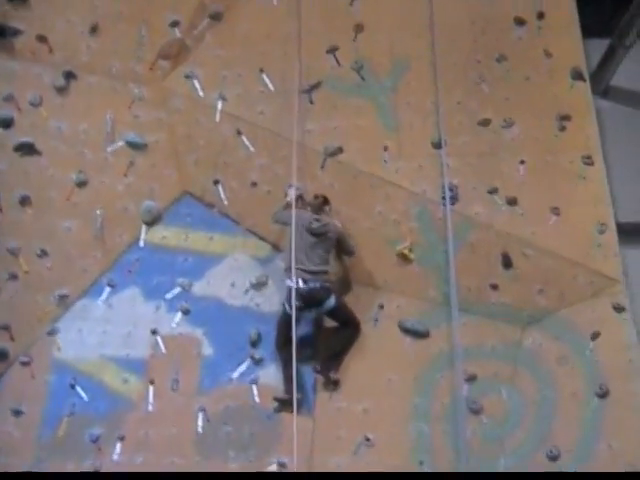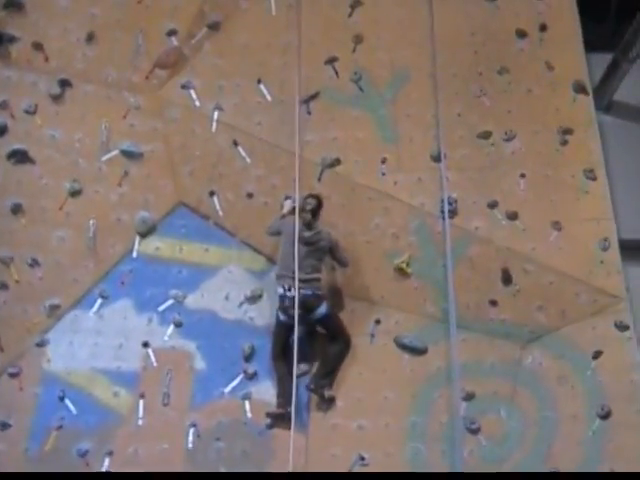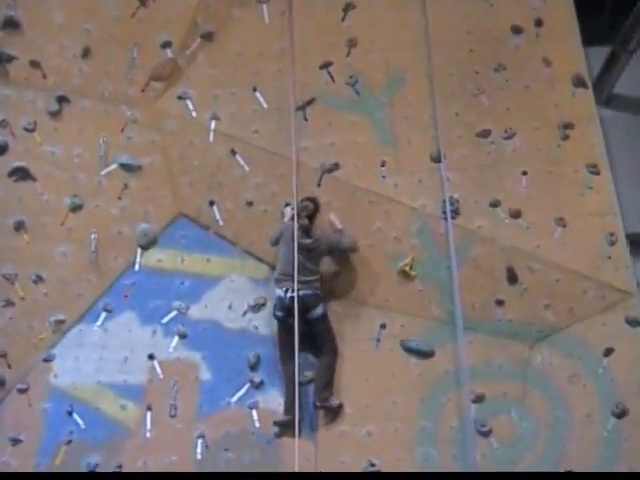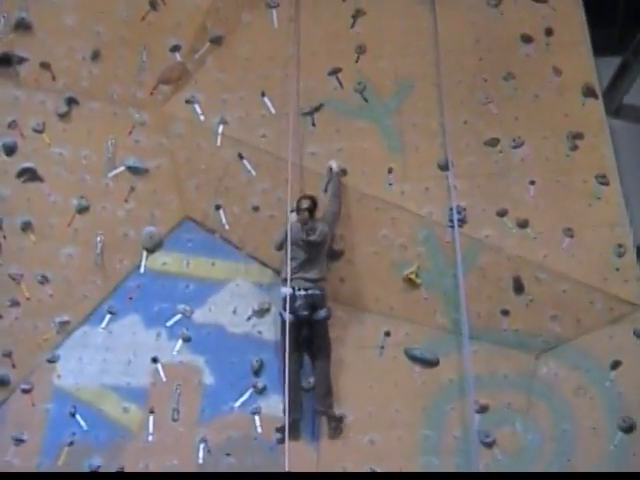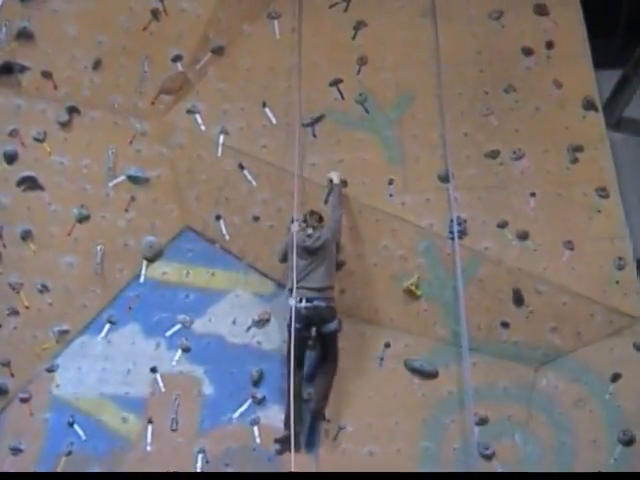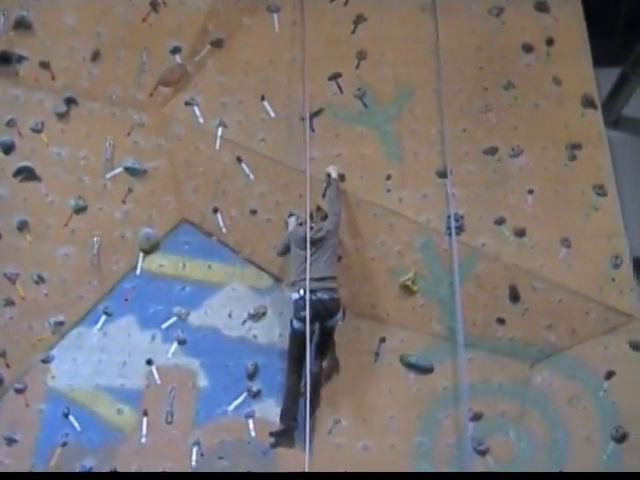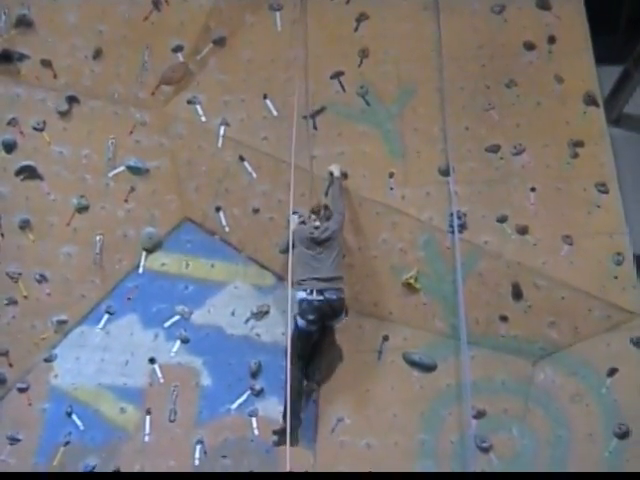
dt=0.4s
person 1, frame 1
left shoulder: (298, 217)
right shoulder: (333, 228)
left elbow: (276, 217)
right elbow: (350, 251)
left wrist: (290, 201)
left hip: (296, 288)
right hip: (320, 289)
left knee: (283, 343)
right knee: (351, 326)
left ankle: (291, 393)
right ankle: (328, 365)
person 1, frame 2
left shoulder: (288, 224)
right shoulder: (325, 237)
left elbow: (270, 230)
right elbow: (344, 262)
left wrist: (285, 212)
left hip: (287, 297)
right hip: (313, 297)
left knee: (279, 354)
right knee: (341, 340)
left ankle: (284, 406)
right ankle: (320, 383)
person 1, frame 3
left shoulder: (287, 229)
right shoulder: (323, 238)
left elbow: (273, 240)
right elbow: (352, 246)
left wrist: (286, 219)
right wrist: (338, 228)
left hip: (286, 298)
right hip: (311, 298)
left knee: (287, 357)
right knee: (327, 350)
left ankle: (290, 412)
right ankle: (323, 397)
person 1, frame 4
left shoulder: (292, 230)
right shoulder: (326, 229)
left elbow: (277, 246)
right elbow: (335, 201)
right wrist: (335, 173)
left hip: (292, 298)
right hip: (317, 298)
left knee: (292, 358)
right knee: (321, 356)
left ankle: (293, 418)
right ankle: (325, 406)
person 1, frame 5
left shoulder: (293, 240)
right shoulder: (329, 236)
left elbow: (281, 258)
right elbow: (336, 211)
right wrist: (336, 184)
left hip: (299, 308)
right hip: (325, 308)
left knee: (295, 370)
right knee: (328, 362)
left ankle: (292, 431)
right ankle: (319, 406)
person 1, frame 6
left shoulder: (296, 233)
right shoulder: (331, 229)
left elbow: (280, 250)
right elbow: (335, 205)
right wrist: (334, 178)
left hip: (303, 301)
right hip: (330, 300)
left knee: (294, 366)
right knee: (326, 338)
left ankle: (287, 427)
right ankle: (318, 369)
person 1, frame 7
left shoulder: (300, 232)
right shoulder: (335, 228)
left elbow: (283, 248)
right elbow: (338, 203)
right wrist: (336, 177)
left hip: (309, 301)
right hip: (336, 301)
left knee: (296, 362)
right knee: (324, 330)
left ankle: (290, 425)
right ankle: (310, 376)
